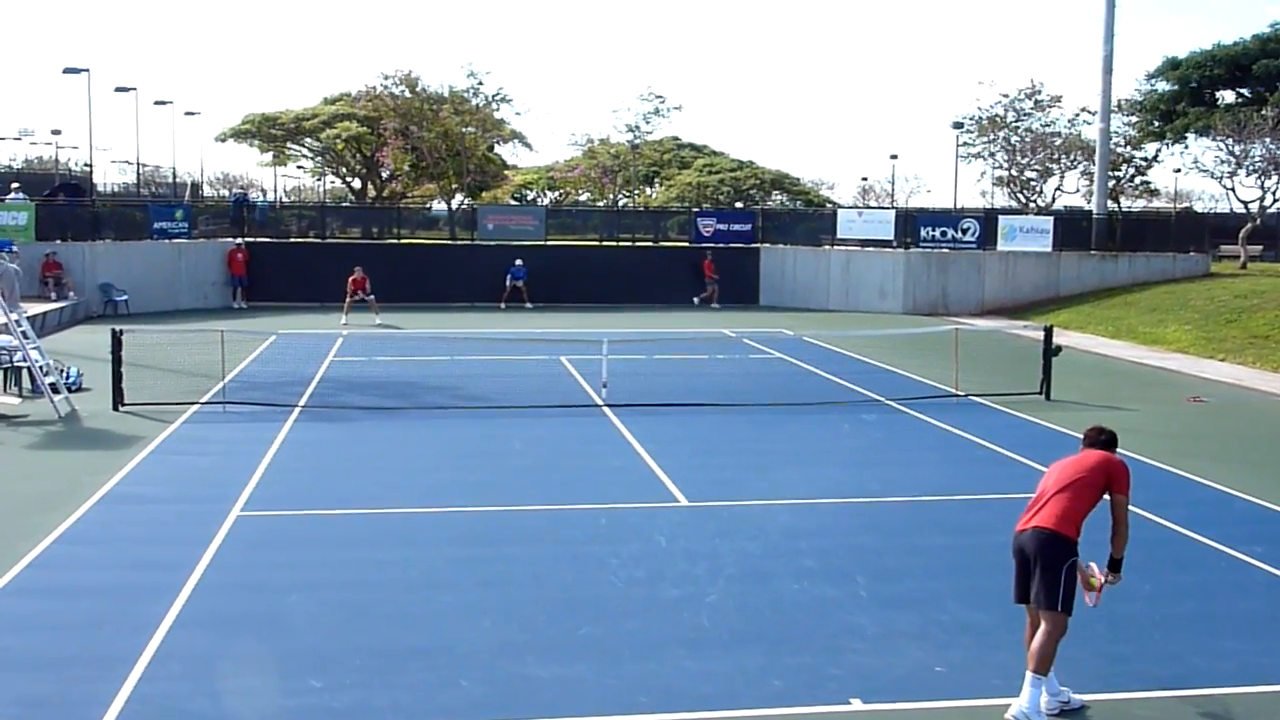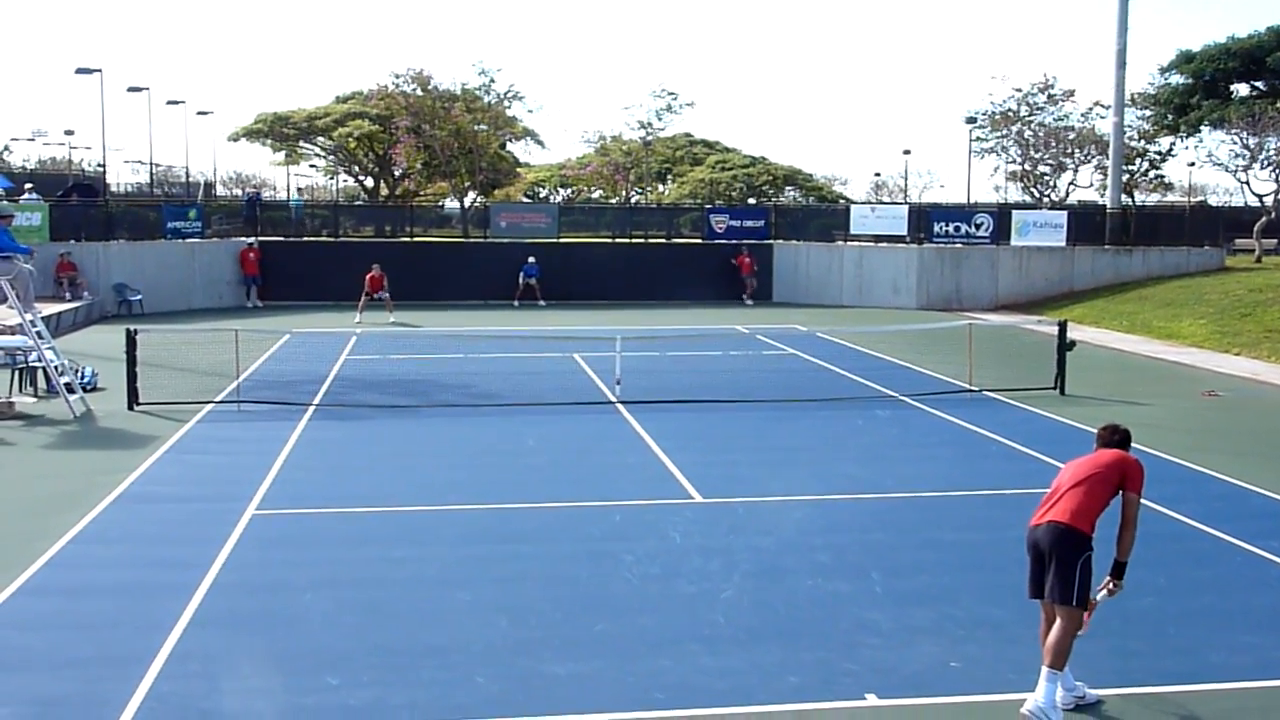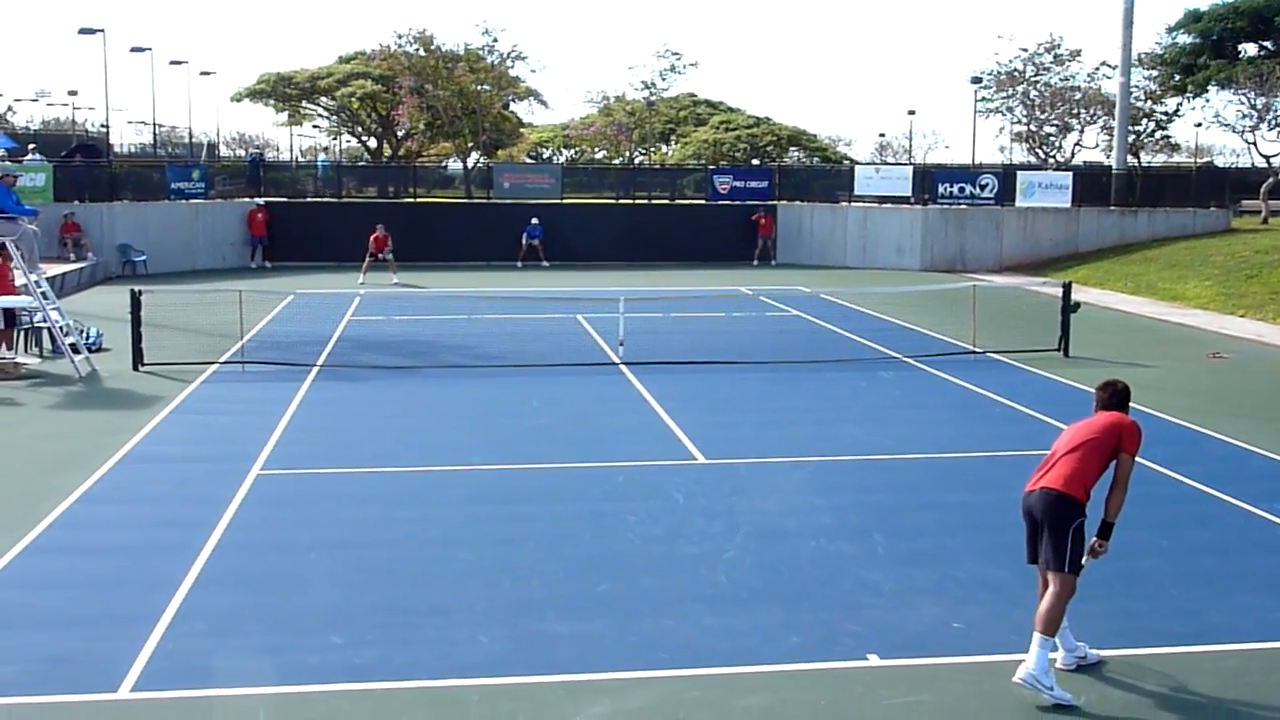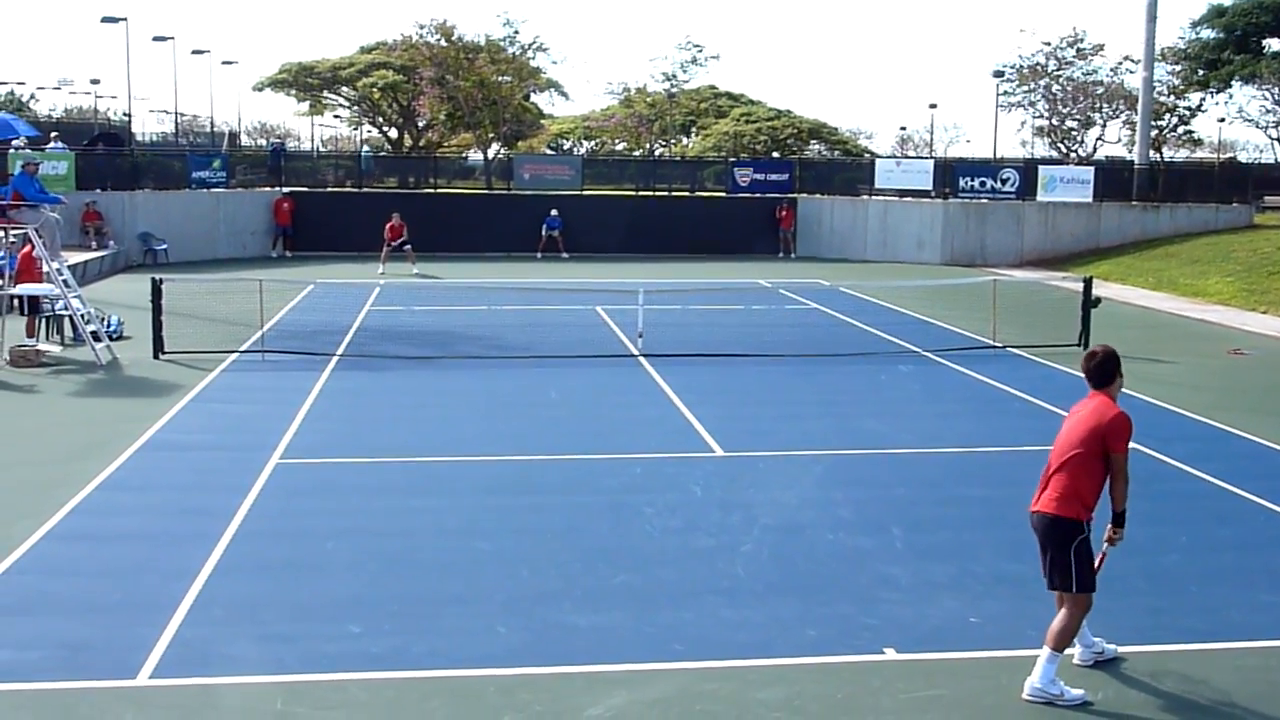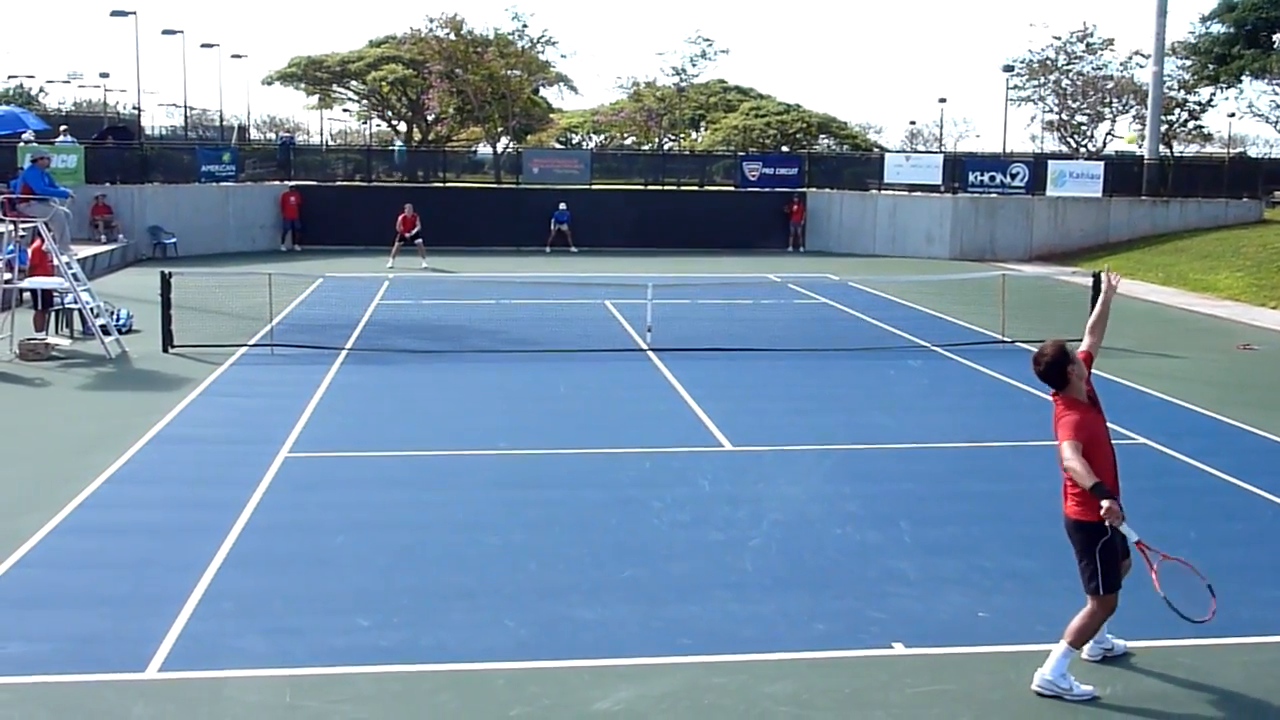
dt=0.5s
person 1, frame 1
left shoulder: (1062, 463)
right shoulder: (1116, 465)
right elbow: (1120, 524)
left wrist: (1079, 569)
right wrist: (1115, 566)
left hip: (1023, 534)
right hip: (1052, 538)
left knee: (1036, 619)
right knee: (1053, 624)
left ankle: (1051, 695)
person 1, frame 2
left shoulder: (1077, 463)
right shoulder: (1131, 464)
right elbow: (1129, 524)
right wrist: (1118, 572)
left hip: (1037, 529)
right hip: (1068, 532)
left knee: (1052, 615)
right knee: (1069, 619)
left ankle: (1066, 690)
person 1, frame 3
left shoulder: (1079, 425)
right shoulder: (1128, 426)
right elbow: (1119, 486)
right wrist: (1104, 533)
left hip: (1032, 494)
right hip: (1061, 500)
left knee: (1049, 579)
right knee: (1061, 585)
left ankle: (1069, 650)
right ankle: (1034, 667)
person 1, frame 4
left shoulder: (1082, 409)
right shoulder: (1116, 418)
right elbow: (1119, 477)
left wrist: (1106, 515)
right wrist: (1117, 521)
left hip: (1043, 509)
right hip: (1065, 516)
left knee: (1069, 591)
right knee: (1077, 601)
left ankle: (1087, 647)
right ankle: (1040, 681)
person 1, frame 5
left shoulder: (1077, 389)
right shoulder: (1072, 418)
left elbow: (1093, 334)
right elbow: (1073, 460)
left wrist: (1107, 294)
right wrist: (1104, 496)
left hip: (1095, 512)
right hip: (1092, 517)
left knee: (1120, 567)
right knee: (1104, 600)
left ankle: (1095, 641)
right ankle: (1052, 674)
